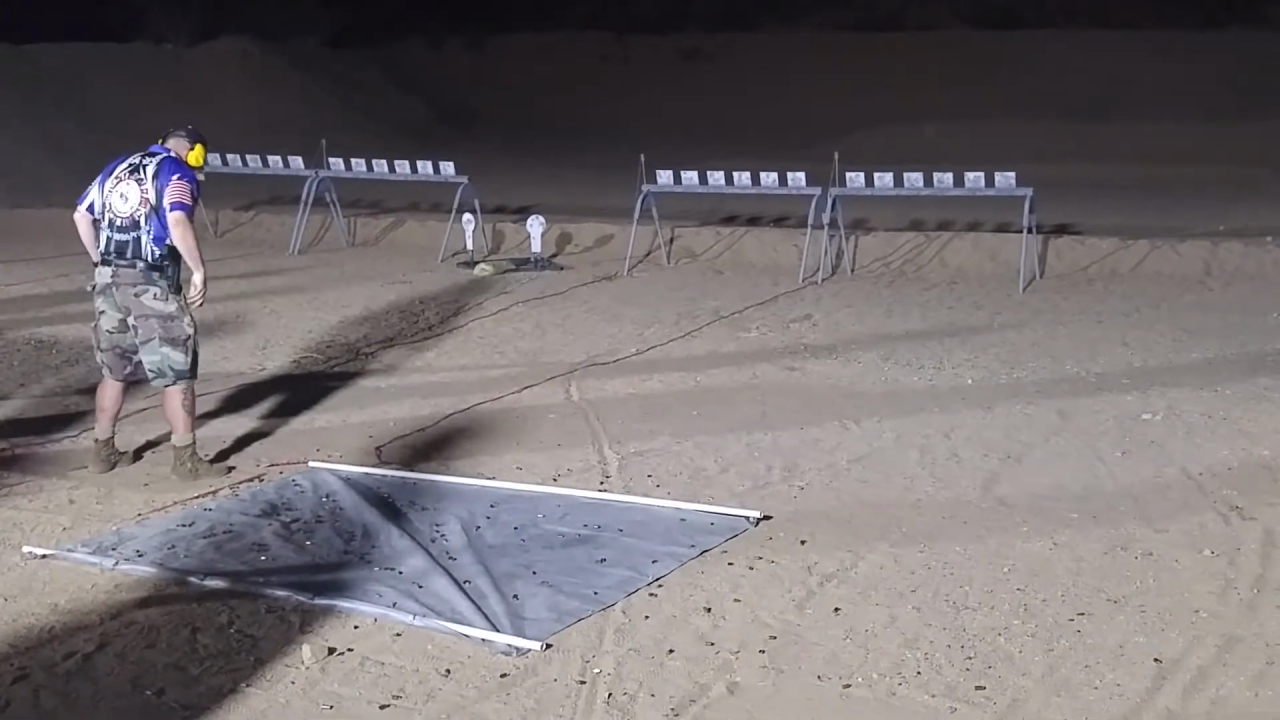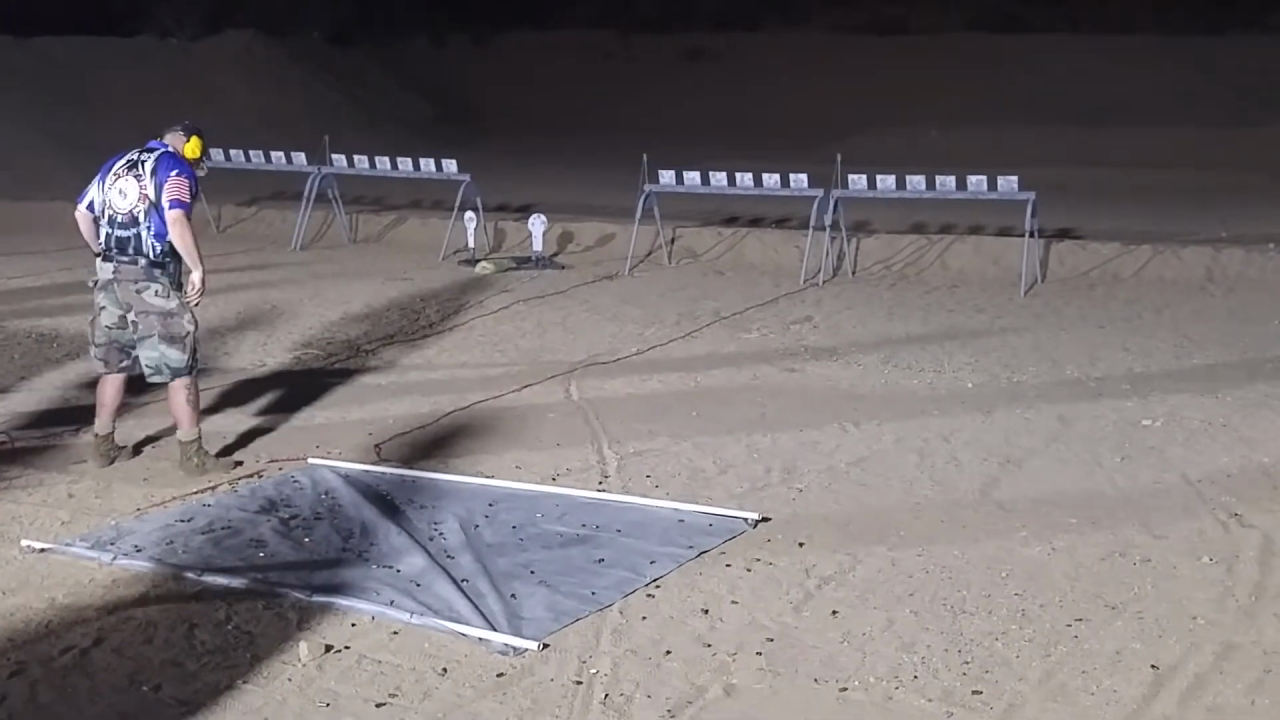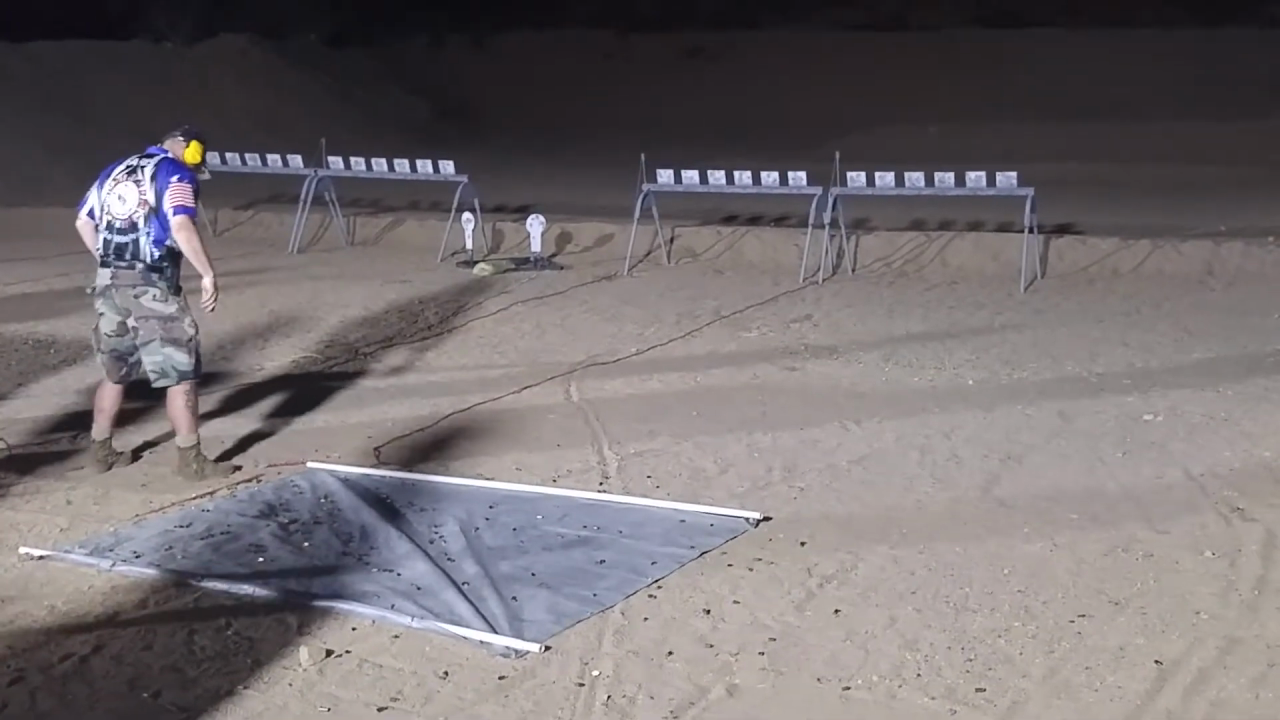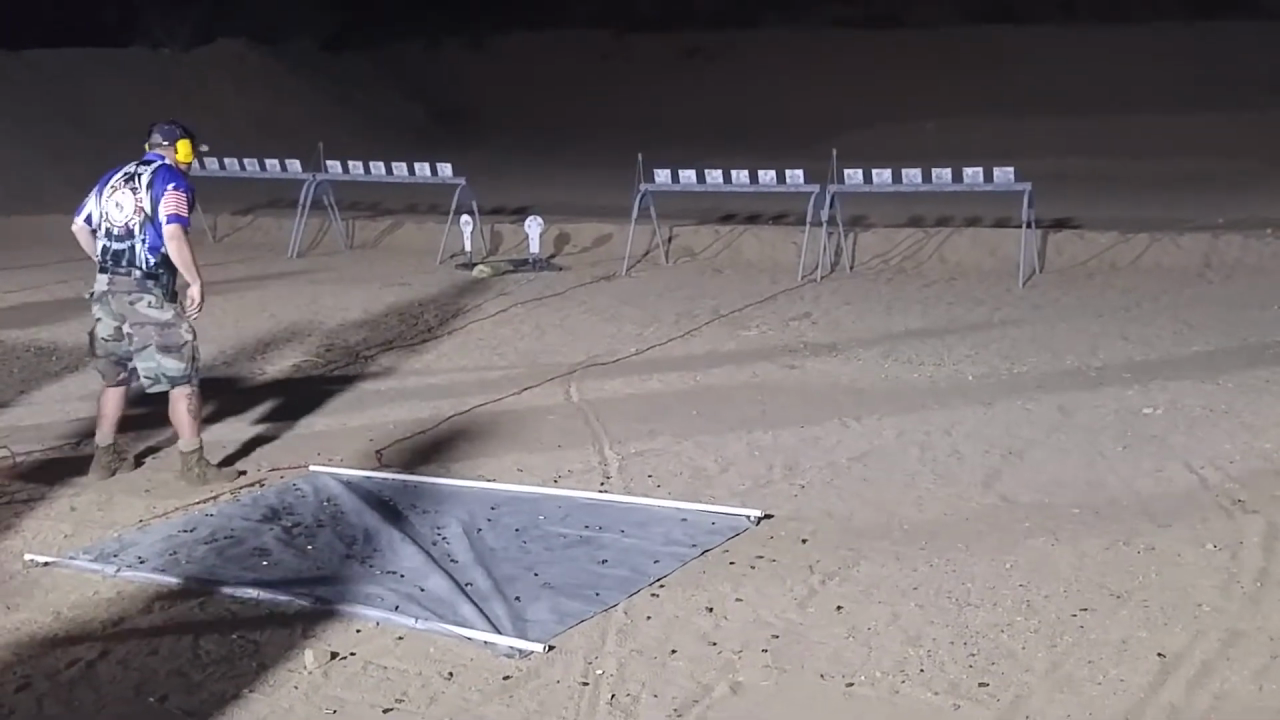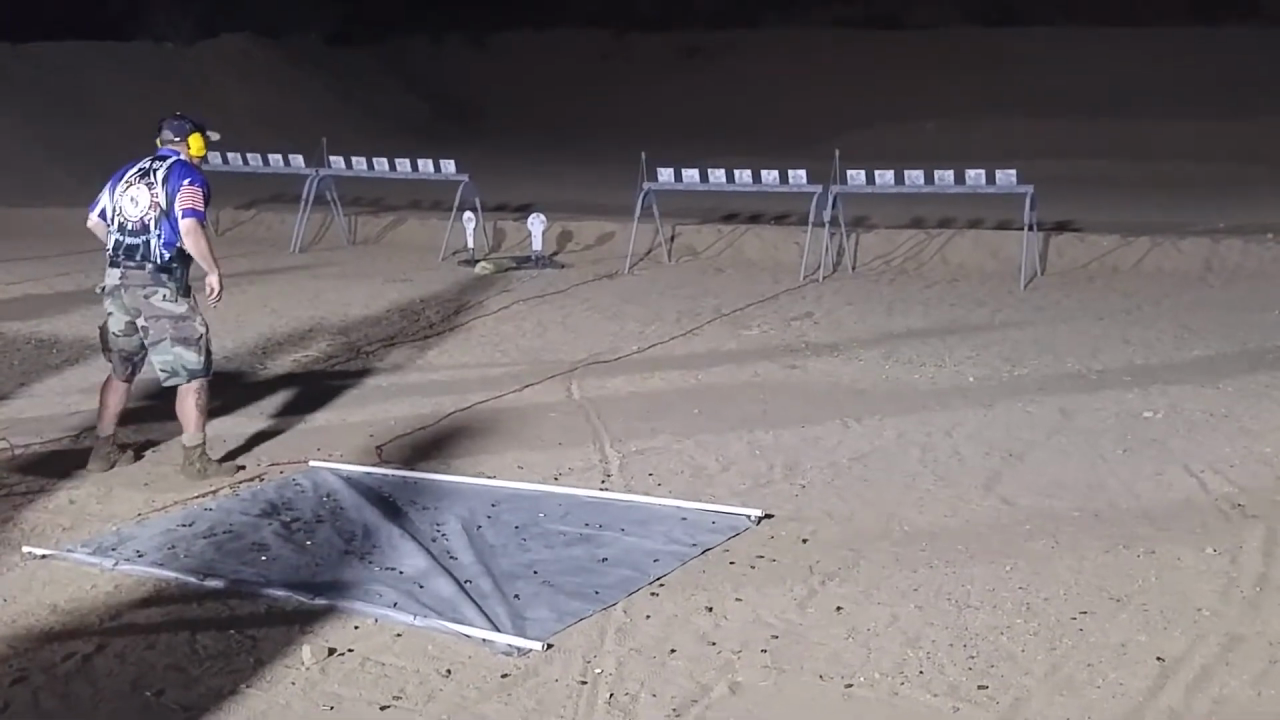
dt=0.3s
person 1, frame 1
left shoulder: (117, 168)
right shoulder: (178, 172)
left elbow: (82, 215)
right elbow: (177, 221)
left wrist: (100, 261)
right wrist: (199, 271)
left hip: (109, 279)
right hip: (152, 283)
left knee: (114, 369)
right knee: (177, 373)
left ankle: (103, 450)
right ankle: (185, 460)
person 1, frame 2
left shoulder: (116, 164)
right shoulder: (177, 168)
left elbow: (82, 213)
right elbow: (176, 220)
right wrist: (197, 269)
left hip: (110, 275)
right hip: (153, 279)
left knee: (114, 363)
right knee: (179, 369)
left ankle: (103, 446)
right ankle: (192, 454)
person 1, frame 3
left shoulder: (115, 170)
right shoulder: (177, 173)
left elbow: (84, 221)
right elbow: (181, 227)
right wrist: (208, 274)
left hip: (109, 282)
right hip: (151, 285)
left knee: (114, 371)
right knee: (180, 372)
left ankle: (101, 452)
right ankle: (192, 460)
person 1, frame 4
left shoulder: (114, 177)
right shoulder: (173, 181)
left elbow: (80, 227)
right elbow: (173, 237)
right wrist: (196, 283)
left hip: (107, 288)
right hip: (147, 291)
left knee: (115, 376)
right knee: (181, 377)
left ankle: (105, 458)
right ankle: (194, 464)
person 1, frame 5
left shoulder: (127, 173)
right shoulder: (188, 176)
left elbow: (94, 222)
right elbow: (189, 229)
right wrist: (213, 272)
left hip: (117, 280)
right hip: (160, 285)
left knee: (120, 369)
right knee: (193, 372)
left ankle: (103, 450)
right ankle: (195, 460)
